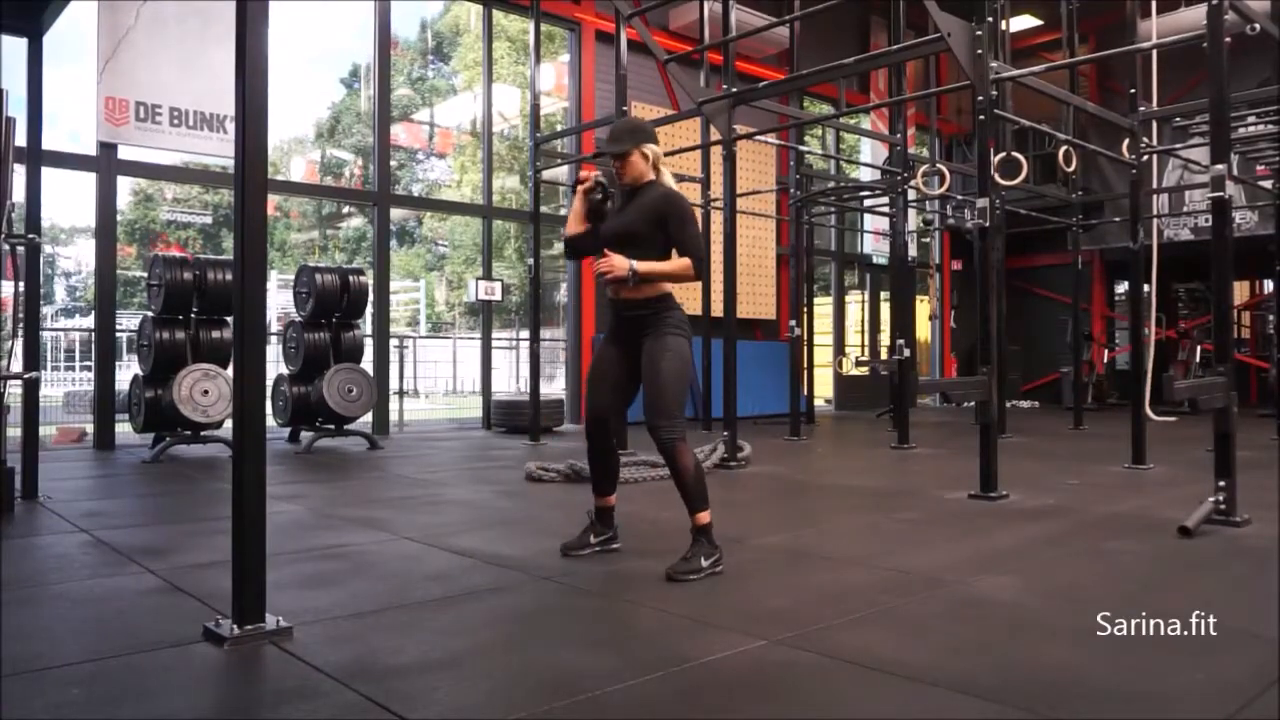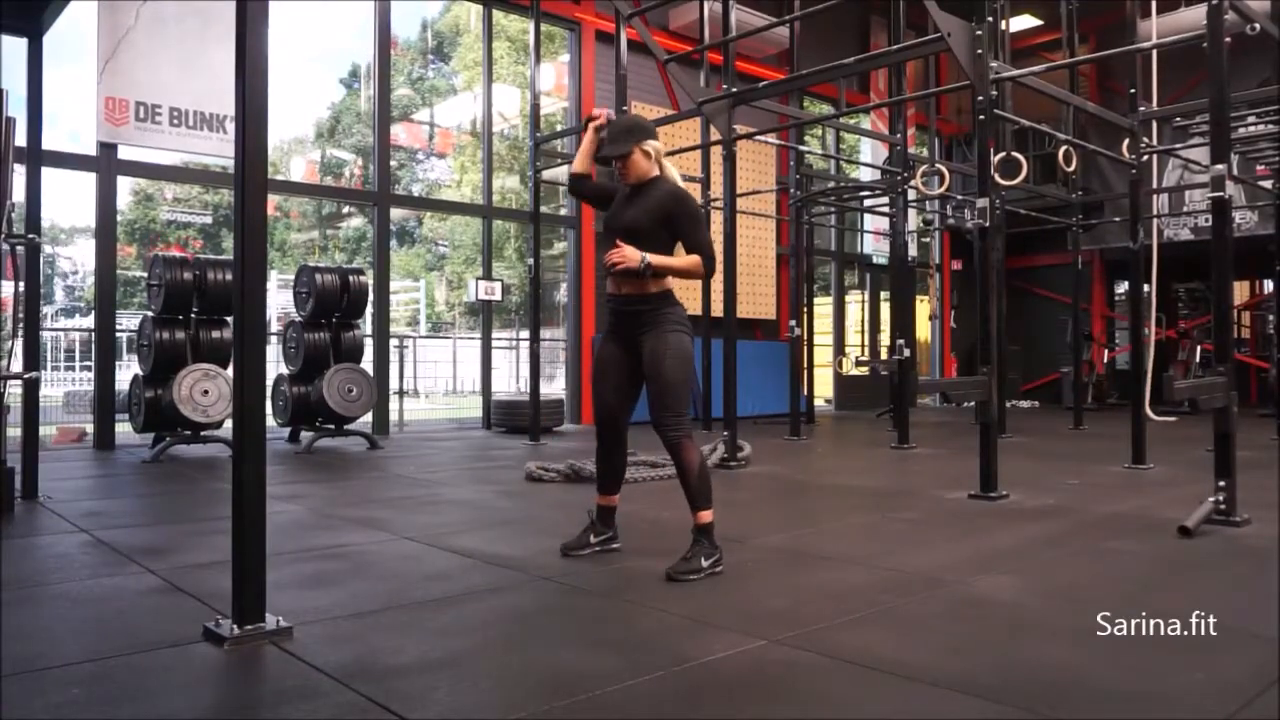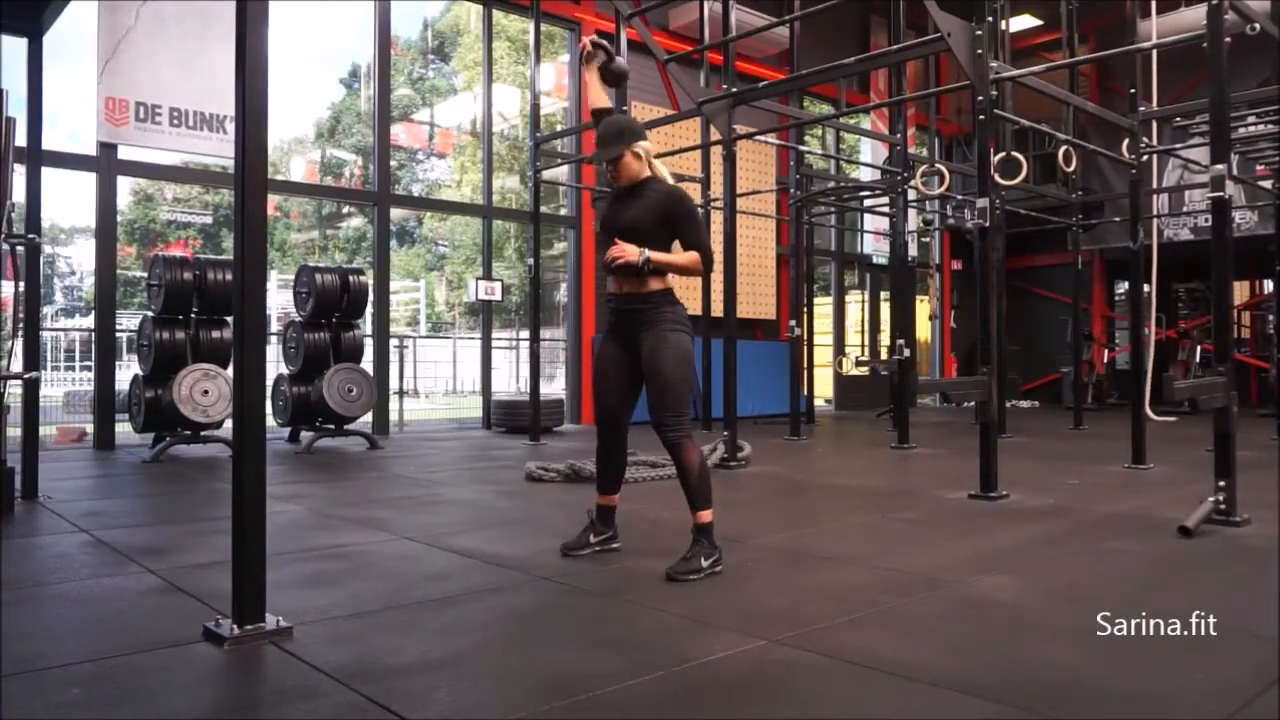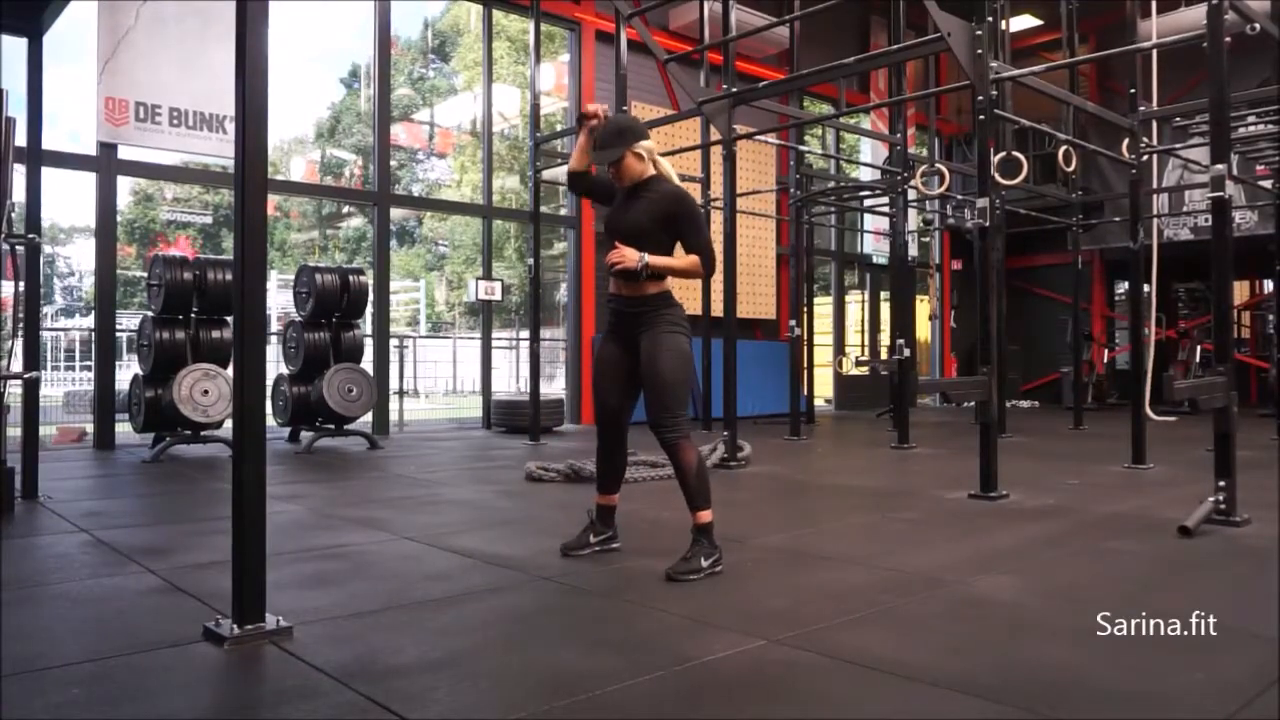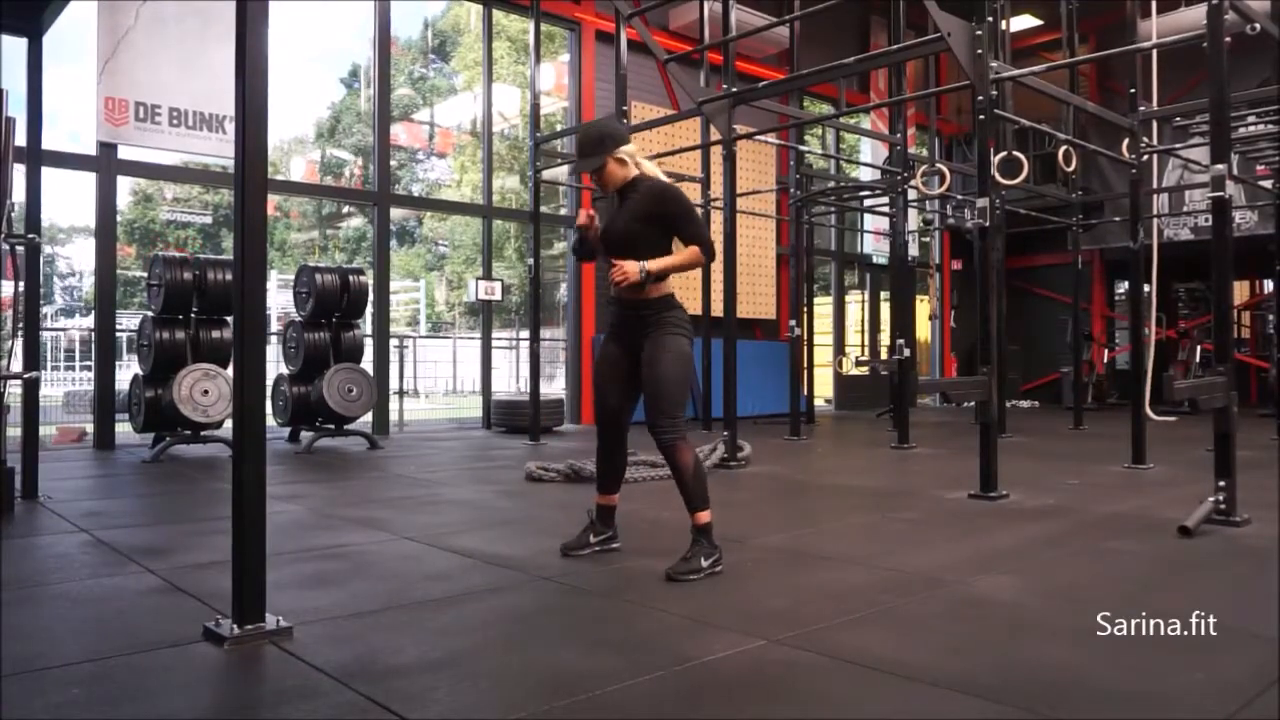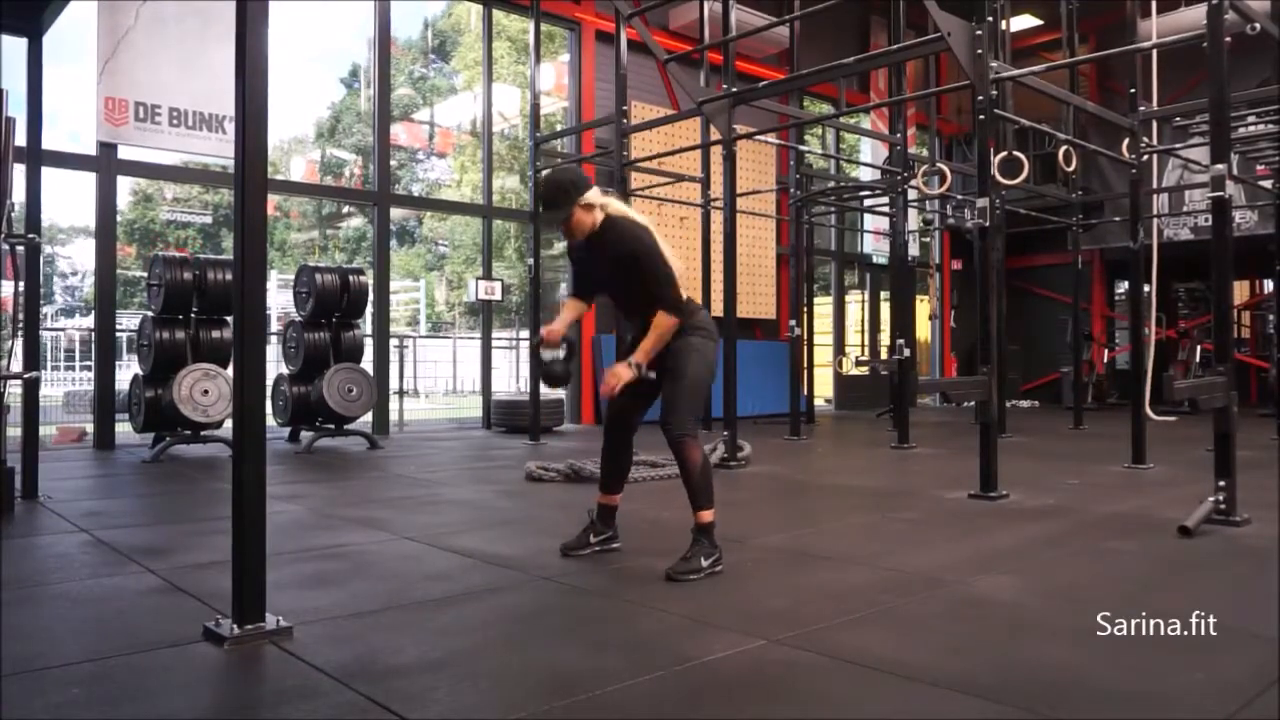
dt=0.2s
person 1, frame 1
left shoulder: (667, 200)
right shoulder: (619, 205)
left elbow: (695, 264)
right elbow: (575, 248)
left wrist: (633, 268)
right wrist: (582, 196)
left hip: (661, 324)
right hip: (620, 326)
left knee: (666, 431)
right knee: (597, 424)
left ankle: (706, 544)
right ankle: (604, 526)
person 1, frame 2
left shoulder: (674, 197)
right shoulder: (623, 196)
left elbow: (704, 263)
right elbow: (578, 181)
left wrist: (645, 259)
right wrist: (594, 131)
left hip: (660, 320)
right hip: (619, 323)
left knee: (672, 430)
right knee: (607, 425)
left ankle: (708, 545)
right ankle: (604, 527)
person 1, frame 3
left shoulder: (670, 197)
right shoulder: (620, 191)
left elbow: (702, 260)
right elbow: (598, 120)
left wrist: (645, 255)
right wrist: (591, 67)
left hip: (660, 319)
right hip: (617, 323)
left knee: (672, 428)
right knee: (608, 424)
left ankle: (707, 542)
right ankle: (604, 525)
person 1, frame 4
left shoulder: (671, 196)
right shoulder: (622, 193)
left elbow: (705, 263)
right elbow: (577, 179)
left wrist: (645, 260)
right wrist: (589, 129)
left hip: (659, 323)
right hip: (618, 324)
left knee: (670, 430)
right knee: (608, 425)
left ankle: (707, 544)
right ankle: (604, 526)
person 1, frame 5
left shoulder: (659, 193)
right shoulder: (617, 199)
left elbow: (703, 249)
right elbow: (588, 251)
left wrist: (647, 267)
right wrist: (589, 229)
left hip: (662, 323)
right hip: (621, 325)
left knee: (666, 431)
right knee: (609, 424)
left ankle: (706, 545)
right ankle: (604, 526)
person 1, frame 6
left shoulder: (628, 236)
right shoulder: (582, 242)
left elbow: (670, 303)
right elbow: (582, 292)
left wrist: (635, 365)
right wrist: (560, 325)
left hip: (689, 331)
right hip: (647, 333)
left knee: (678, 427)
right knee: (617, 422)
left ankle: (707, 544)
right ankle: (604, 525)
